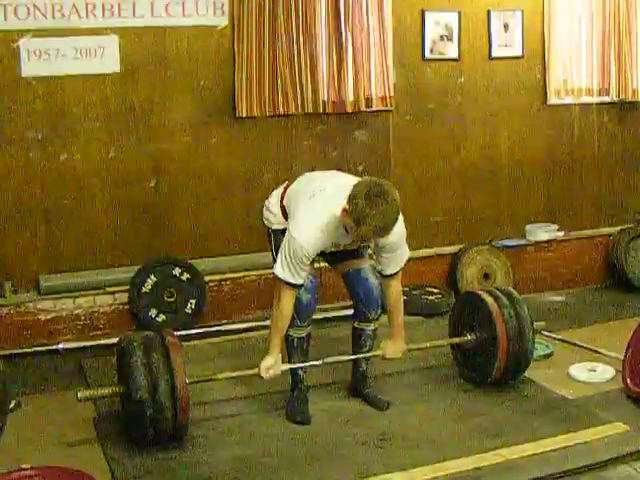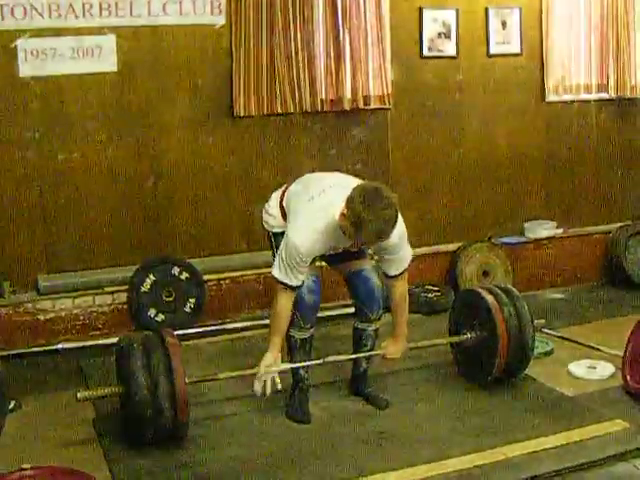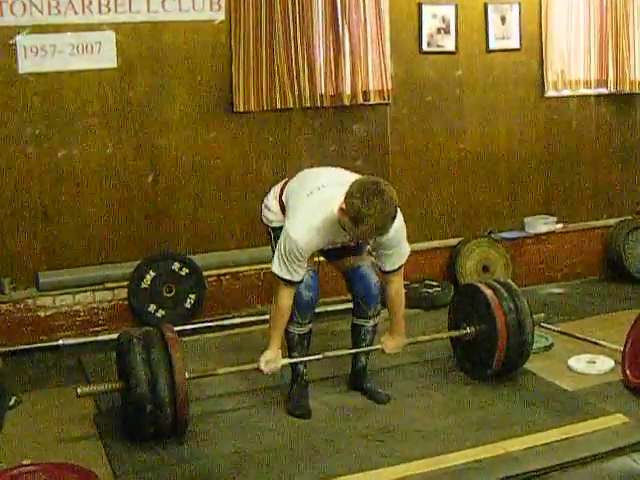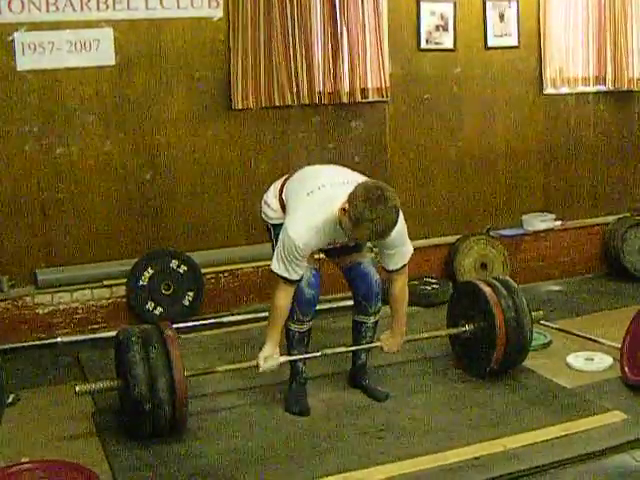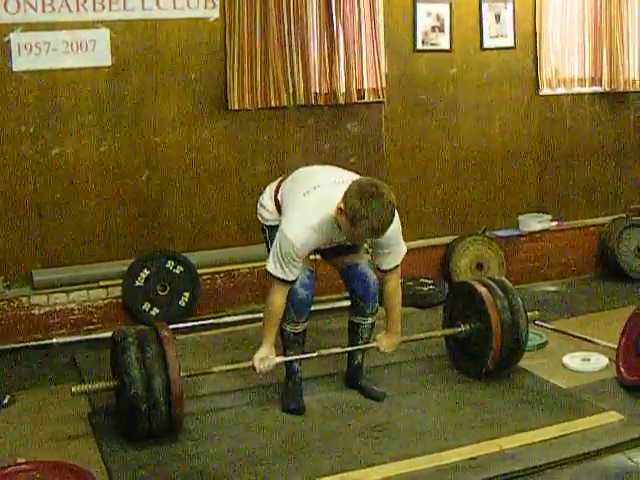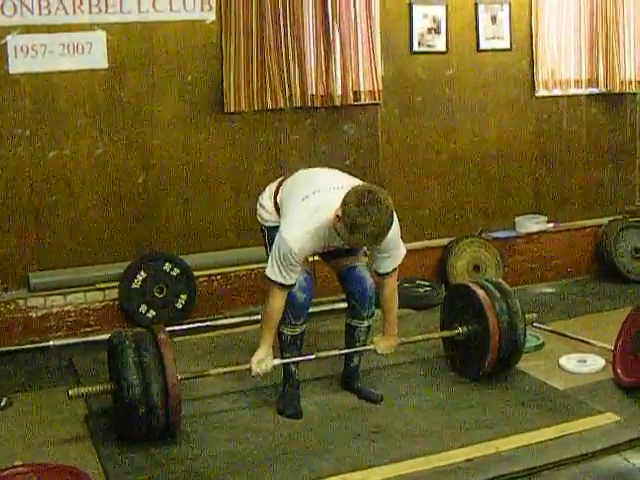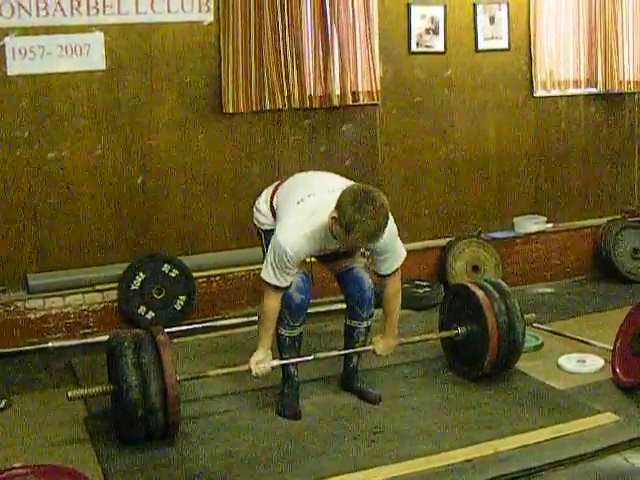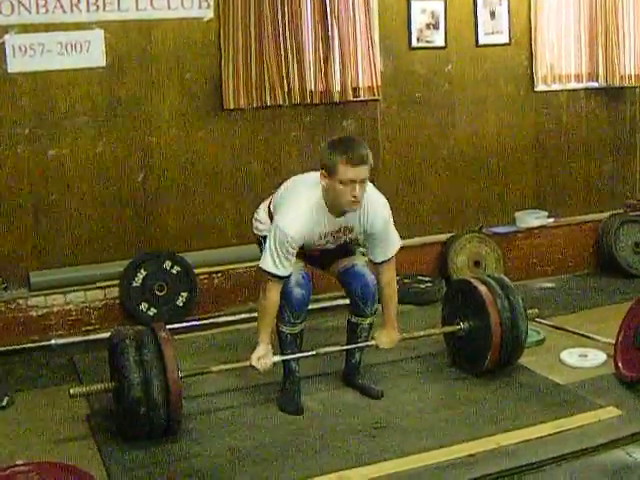
dt=0.4s
person 1, frame 1
left shoulder: (391, 225)
right shoulder: (306, 229)
left elbow: (391, 280)
right elbow: (286, 293)
left wrist: (397, 337)
right wrist: (274, 352)
left hip: (348, 223)
right hip: (286, 218)
left knee: (369, 291)
right knee: (304, 296)
left ankle: (361, 379)
right ankle: (298, 387)
person 1, frame 2
left shoulder: (391, 226)
right shoulder: (304, 234)
left elbow: (397, 281)
right elbow: (285, 294)
left wrist: (399, 338)
right wrist: (273, 352)
left hip: (345, 224)
right hip: (285, 219)
left knee: (371, 290)
right knee: (306, 296)
left ankle: (360, 378)
right ankle: (299, 386)
person 1, frame 3
left shoulder: (390, 222)
right shoulder: (302, 229)
left elbow: (393, 277)
right elbow: (286, 290)
left wrist: (397, 333)
right wrist: (274, 347)
left hip: (343, 218)
right hip: (283, 212)
left knee: (369, 287)
right knee: (305, 292)
left ankle: (360, 374)
right ankle: (298, 382)
person 1, frame 4
left shoulder: (391, 221)
right shoulder: (302, 228)
left elbow: (398, 275)
right elbow: (284, 288)
left wrist: (397, 331)
right wrist: (271, 344)
right hip: (283, 210)
left knee: (370, 284)
right knee: (306, 290)
left ankle: (359, 372)
right ankle: (297, 379)
person 1, frame 5
left shoulder: (386, 220)
right shoulder: (299, 229)
left elbow: (390, 275)
right elbow: (279, 288)
left wrist: (393, 330)
right wrist: (267, 345)
right hip: (279, 212)
left knee: (366, 284)
right knee: (300, 291)
left ankle: (355, 371)
right ankle: (293, 379)
person 1, frame 6
left shoulder: (385, 223)
right shoulder: (298, 232)
left elbow: (387, 278)
right elbow: (278, 292)
left wrist: (389, 333)
right wrist: (265, 347)
right hip: (279, 212)
left knee: (363, 287)
right knee: (298, 293)
left ankle: (351, 374)
right ankle: (290, 382)
person 1, frame 7
left shoulder: (382, 226)
right shoulder: (293, 236)
left elbow: (391, 278)
right elbow: (272, 294)
left wrist: (390, 334)
right wrist: (263, 348)
right hip: (275, 218)
left knee: (362, 289)
right knee: (296, 294)
left ankle: (350, 374)
right ankle: (289, 383)
person 1, frame 8
left shoulder: (376, 206)
right shoulder: (294, 217)
left elbow: (386, 268)
right elbow: (272, 287)
left wrist: (390, 326)
right wrist: (264, 344)
left hip: (335, 241)
right hip: (274, 233)
left knee: (366, 287)
right knee: (296, 293)
left ankle: (353, 370)
right ankle: (291, 378)
